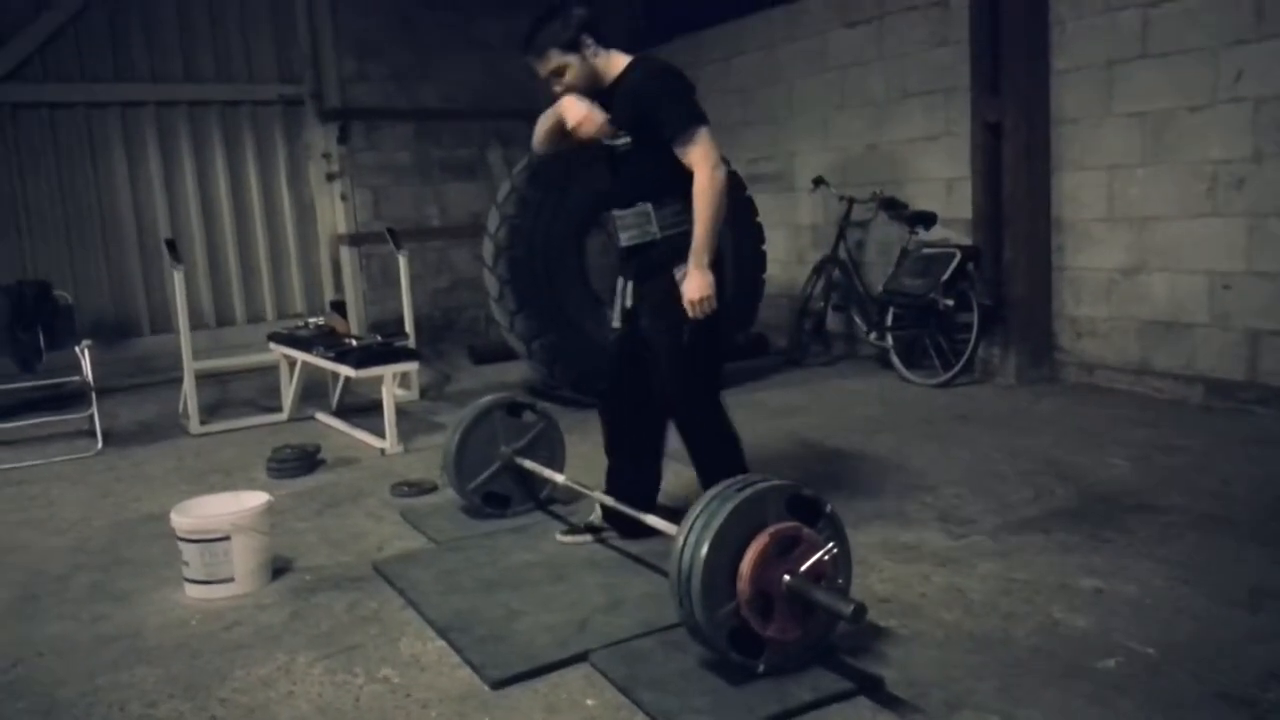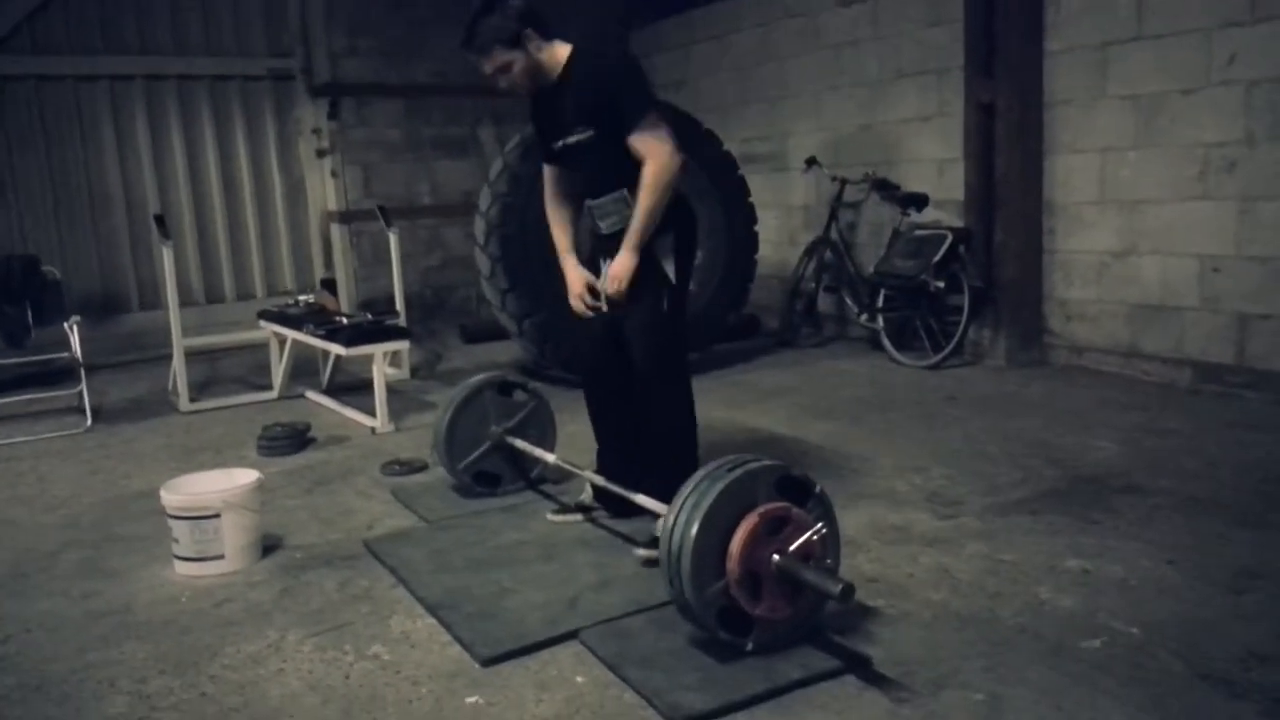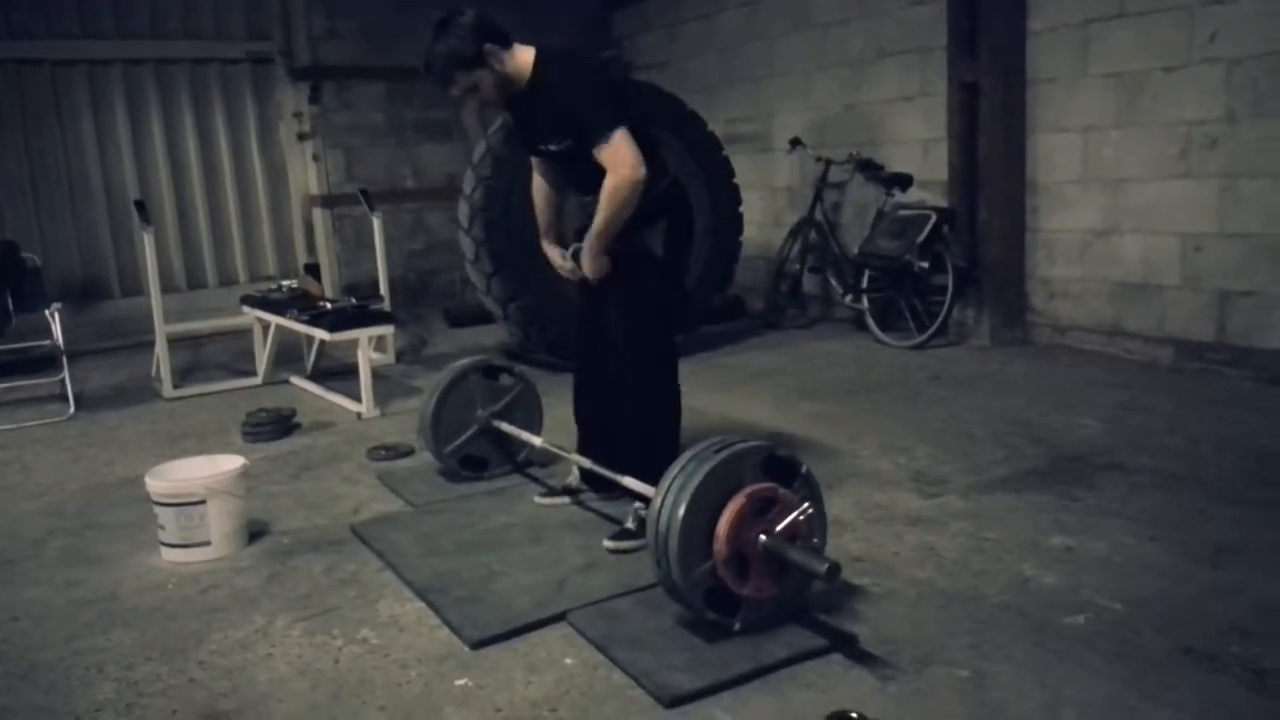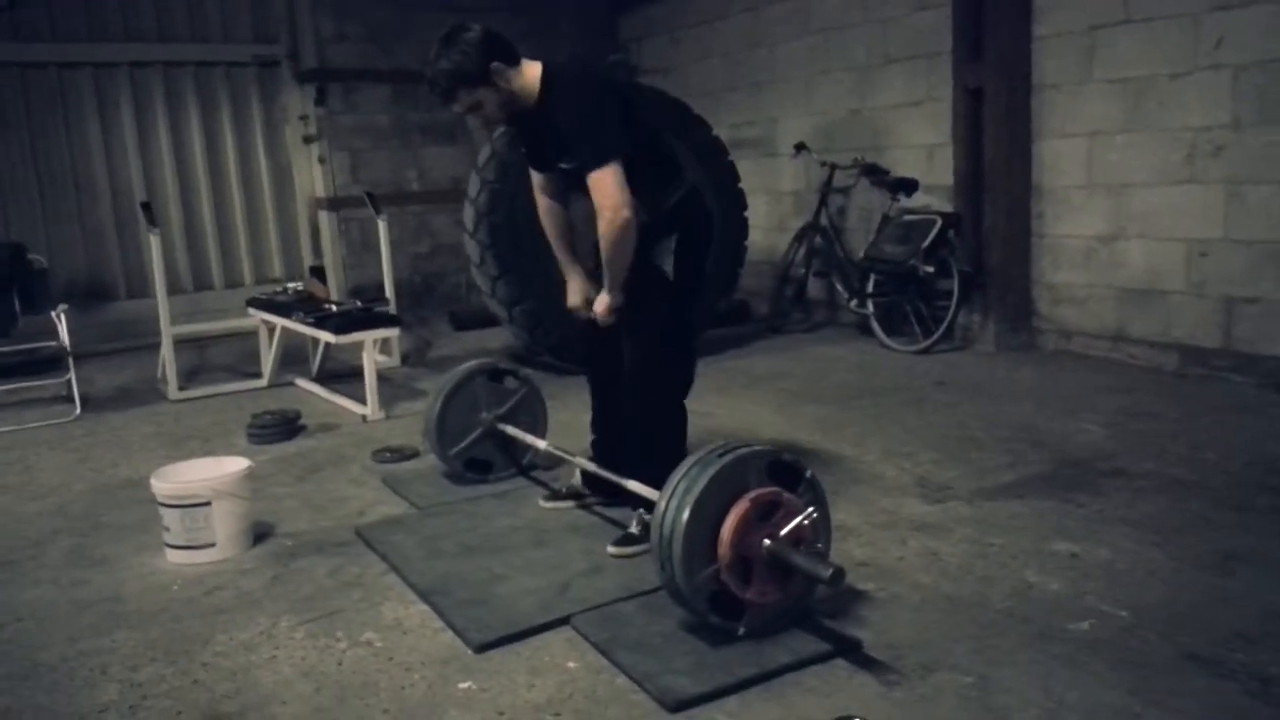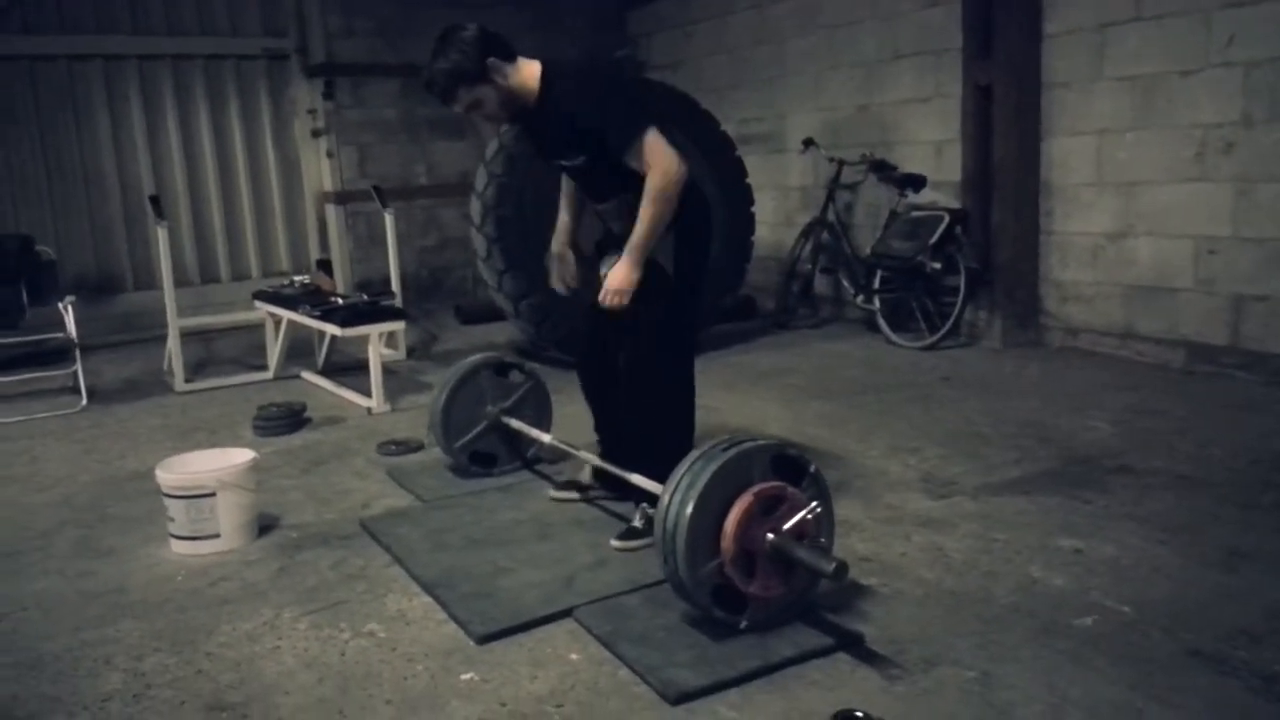
dt=0.3s
person 1, frame 1
left shoulder: (654, 84)
right shoulder: (595, 99)
left elbow: (710, 170)
right elbow: (541, 144)
left wrist: (699, 267)
right wrist: (563, 108)
left hip: (678, 265)
right hip: (635, 264)
left knee: (689, 396)
right knee: (623, 393)
right ankle: (627, 511)
person 1, frame 2
left shoulder: (603, 71)
right shoulder: (543, 100)
left elbow: (664, 159)
right elbow: (557, 188)
left wrist: (632, 251)
right wrist: (570, 262)
left hip: (653, 240)
right hip: (604, 249)
left knee: (656, 371)
right knee: (601, 371)
left ankle: (675, 505)
right ankle: (615, 488)
person 1, frame 3
left shoulder: (569, 80)
right shoulder: (520, 97)
left elbow: (630, 174)
left wrist: (593, 246)
right wrist: (549, 242)
left hip: (651, 222)
right hip: (610, 225)
left knee: (640, 358)
right knee: (592, 353)
right ankle: (600, 470)
person 1, frame 4
left shoulder: (577, 98)
right shoulder: (528, 111)
left elbow: (617, 213)
right elbow: (547, 193)
left wrist: (612, 291)
right wrist: (574, 277)
left hip: (668, 230)
right hip: (630, 233)
left knee: (649, 368)
right knee: (603, 357)
left ankle: (658, 503)
right ankle: (605, 476)
person 1, frame 5
left shoulder: (581, 92)
right shoulder: (530, 112)
left elbow: (667, 169)
left wrist: (633, 263)
right wrist: (560, 240)
left hip: (665, 233)
right hip: (621, 231)
left knee: (650, 363)
right knee: (597, 354)
left ankle: (663, 499)
right ankle: (616, 468)
